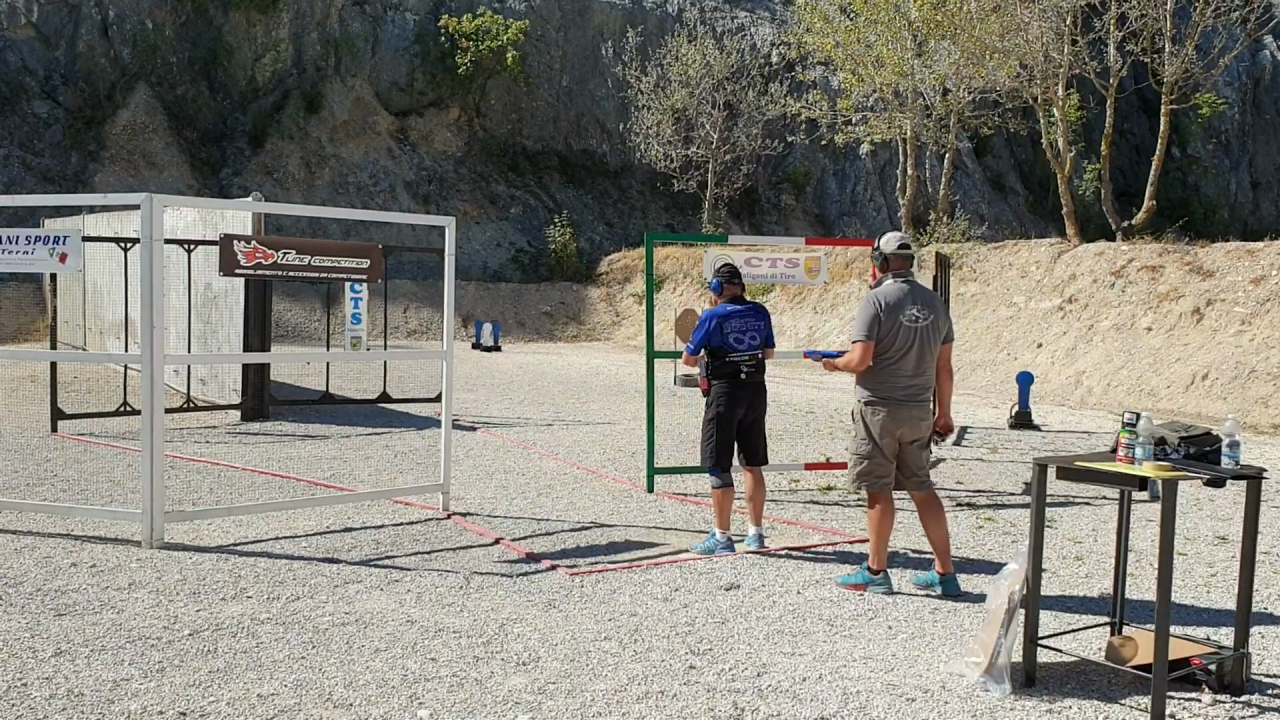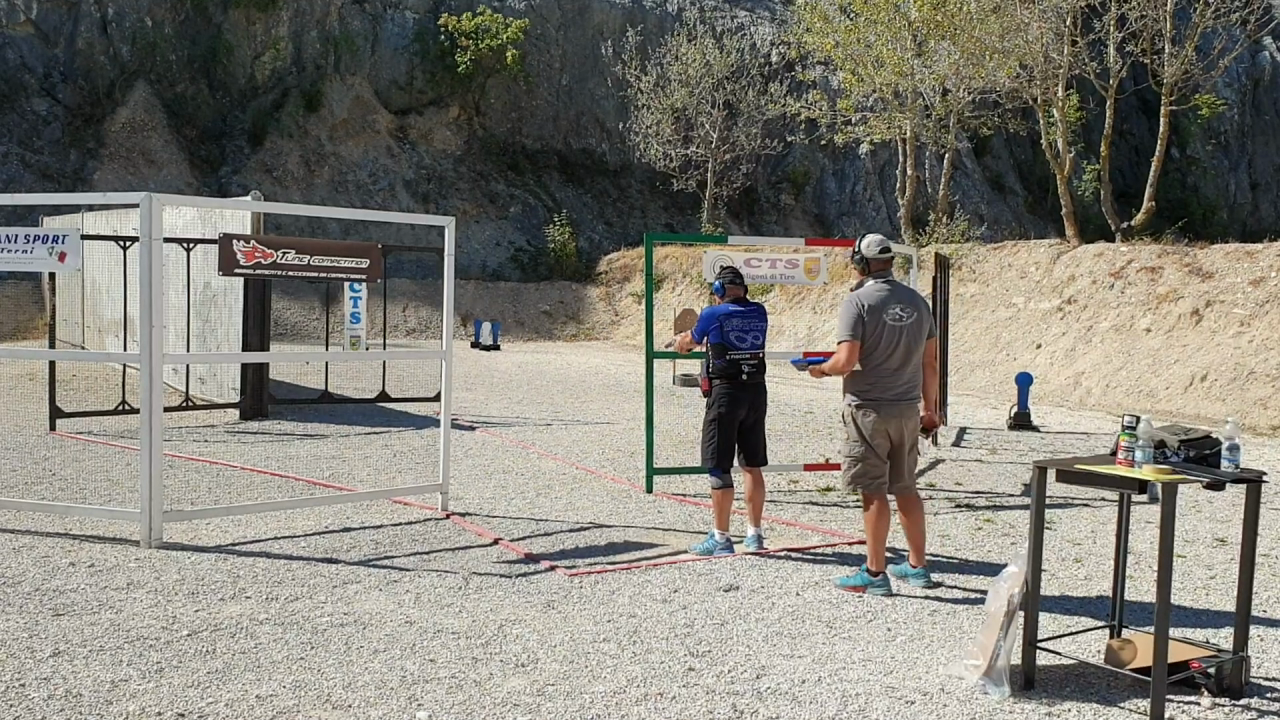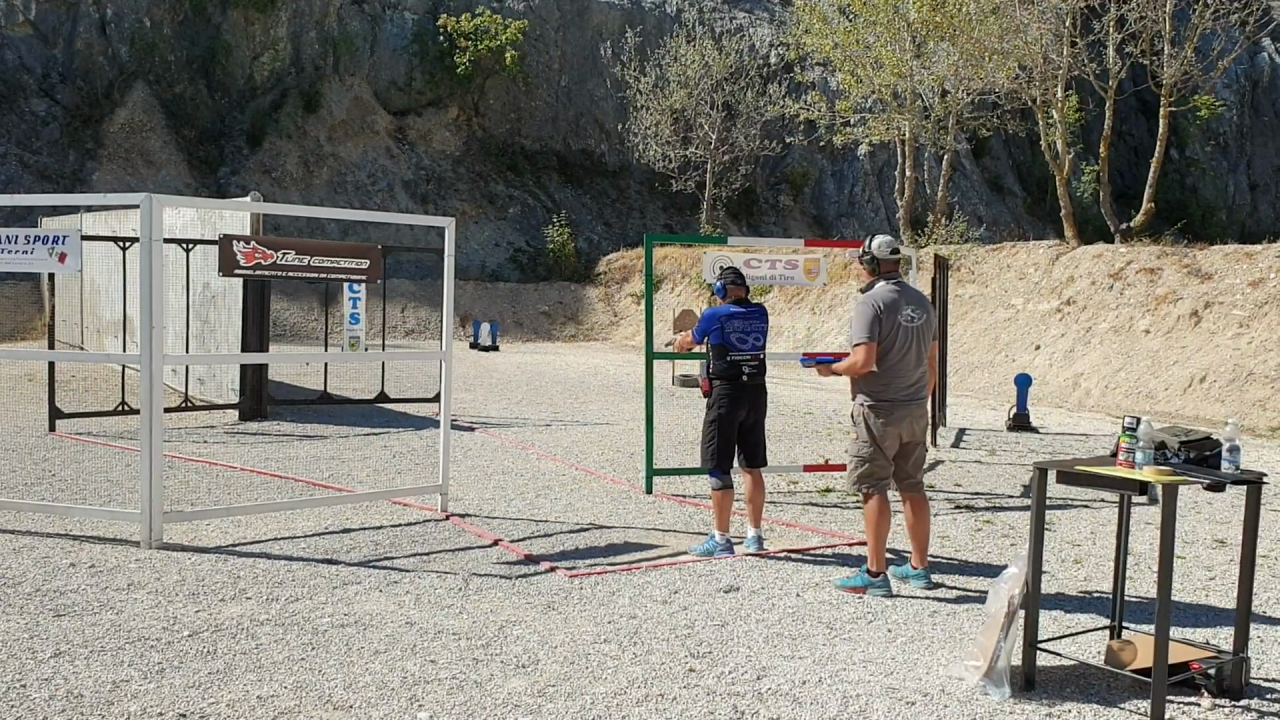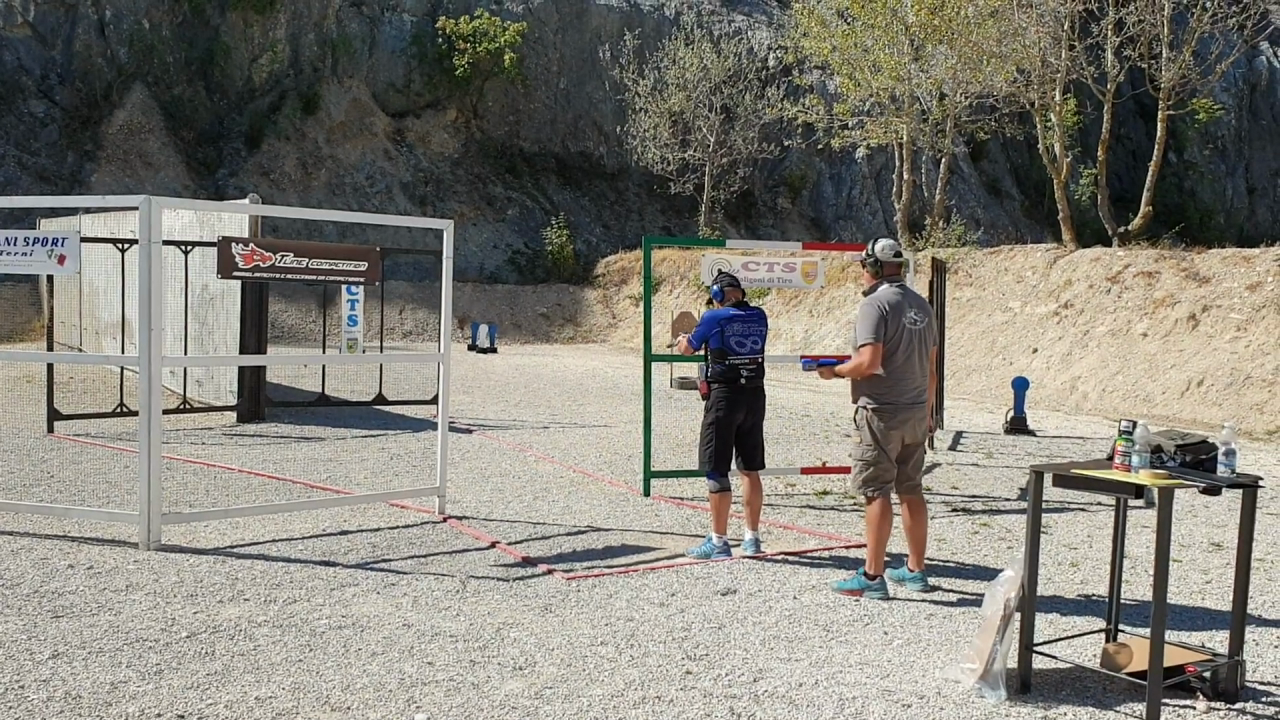
dt=0.5s
person 1, frame 1
left shoulder: (876, 299)
right shoulder: (935, 302)
left elbow: (860, 360)
right elbow: (944, 366)
left wrist: (835, 363)
right wrist: (944, 412)
left hip: (879, 408)
right hip: (918, 411)
left knee: (879, 490)
right knee: (922, 489)
left ankle: (875, 572)
right ankle: (945, 573)
person 1, frame 2
left shoulder: (858, 301)
right shoulder: (916, 301)
left elbow: (847, 361)
right elbow: (929, 361)
left wrist: (821, 369)
right wrist: (929, 407)
left hip: (869, 409)
right hip: (908, 409)
left knee: (873, 490)
right knee: (905, 488)
left ankle: (875, 573)
right ankle: (917, 566)
person 1, frame 3
left shoulder: (871, 302)
right shoulder: (922, 301)
left elbow: (863, 362)
right elbow: (931, 361)
left wrist: (832, 368)
left hip: (878, 410)
right hip: (914, 410)
left knee: (873, 489)
right knee: (913, 487)
left ankle: (875, 573)
right ankle: (919, 568)
person 1, frame 4
left shoulder: (875, 304)
right shoulder: (922, 305)
left elbow: (869, 363)
right elbow: (930, 367)
left wrist: (835, 371)
right wrist: (926, 411)
left hip: (881, 413)
right hip: (915, 414)
left knee: (877, 492)
right knee: (911, 490)
left ankle: (872, 576)
right ankle: (915, 570)
person 2, frame 1
left shoulder: (713, 316)
right shoulder: (760, 312)
left elbow: (688, 358)
right elbow: (769, 351)
left wrist: (704, 359)
left hip: (725, 393)
right hip: (755, 392)
left knee: (718, 468)
right knee: (753, 465)
left ankle: (722, 537)
right ankle: (755, 533)
person 2, frame 2
left shoulder: (713, 314)
right shoulder: (759, 312)
left elbow: (691, 339)
left wrist: (681, 341)
left hip: (725, 393)
right hip: (756, 392)
left knee: (719, 468)
right knee: (752, 465)
left ankle: (721, 538)
right ankle: (754, 533)
person 2, frame 3
left shoulder: (714, 315)
right shoulder: (761, 313)
left elbow: (692, 339)
left wrist: (681, 341)
left hip: (726, 394)
right hip: (756, 394)
left knee: (719, 469)
right knee: (753, 467)
left ankle: (721, 539)
right ankle: (755, 535)
person 2, frame 4
left shoulder: (714, 318)
right shoulder: (759, 317)
left elbow: (690, 348)
left wrist: (683, 341)
left hip: (724, 397)
right hip: (754, 396)
left knee: (716, 471)
right knee: (750, 469)
left ankle: (718, 542)
right ankle: (752, 537)
